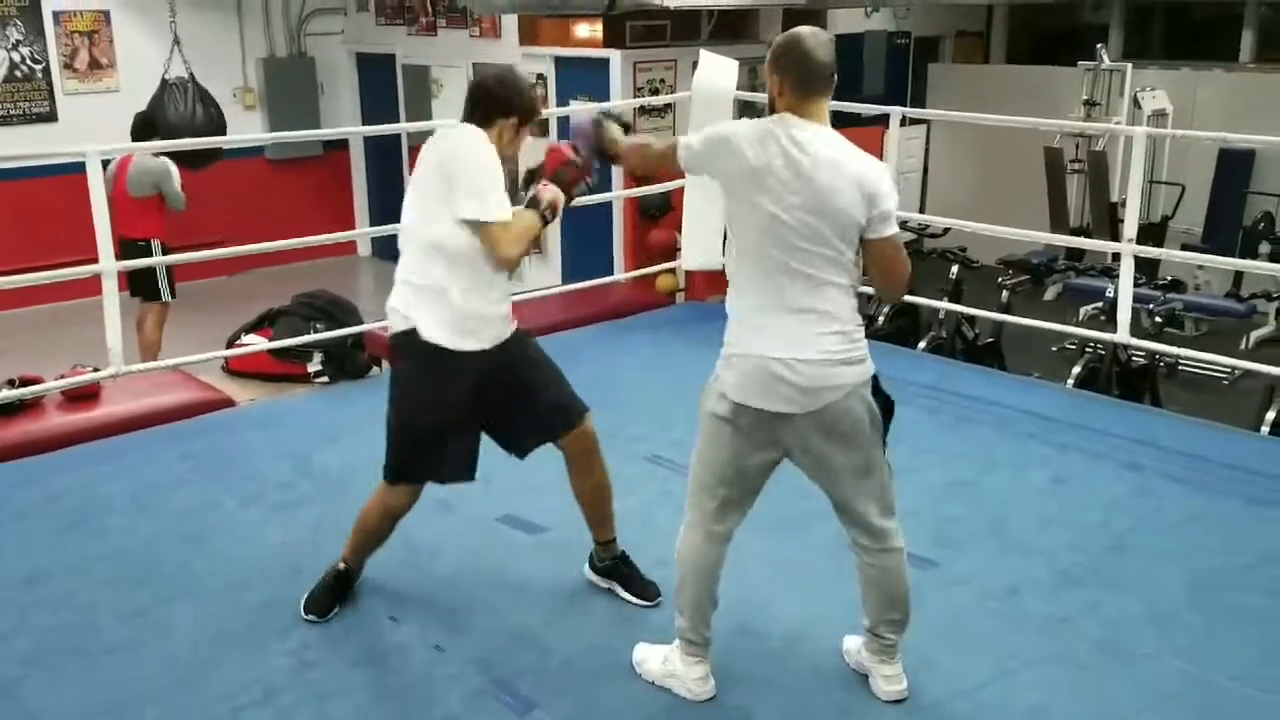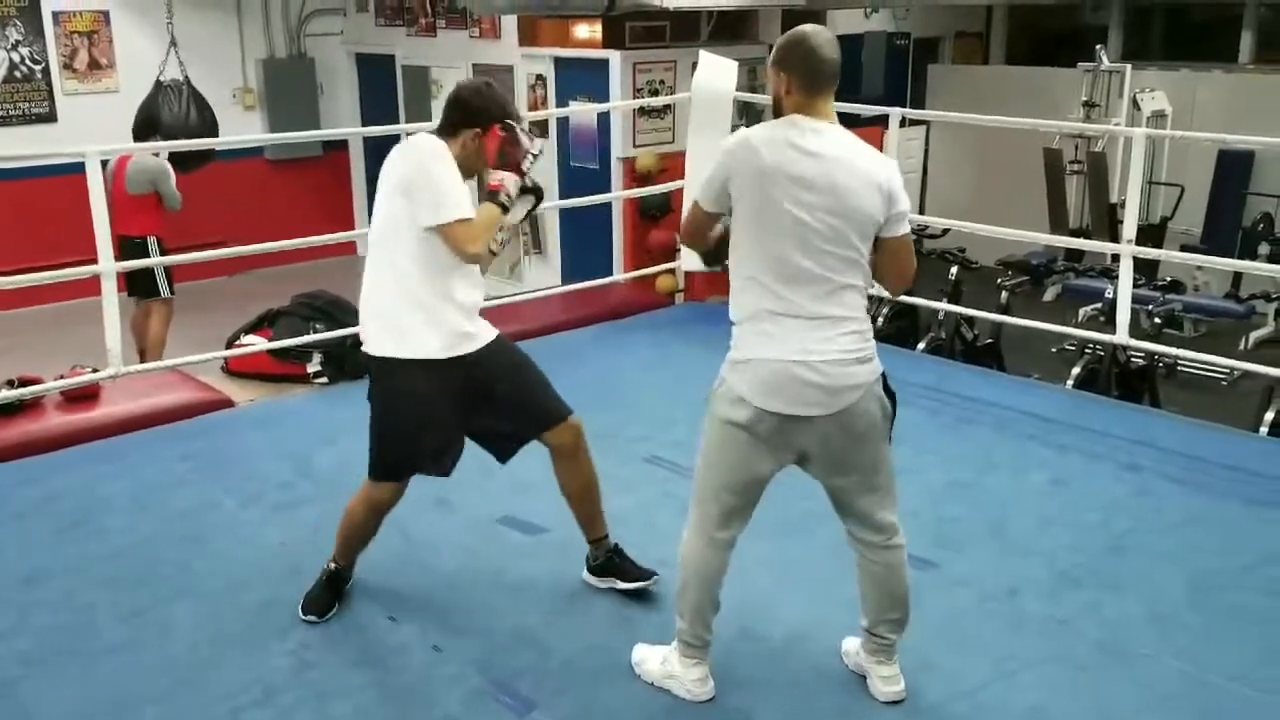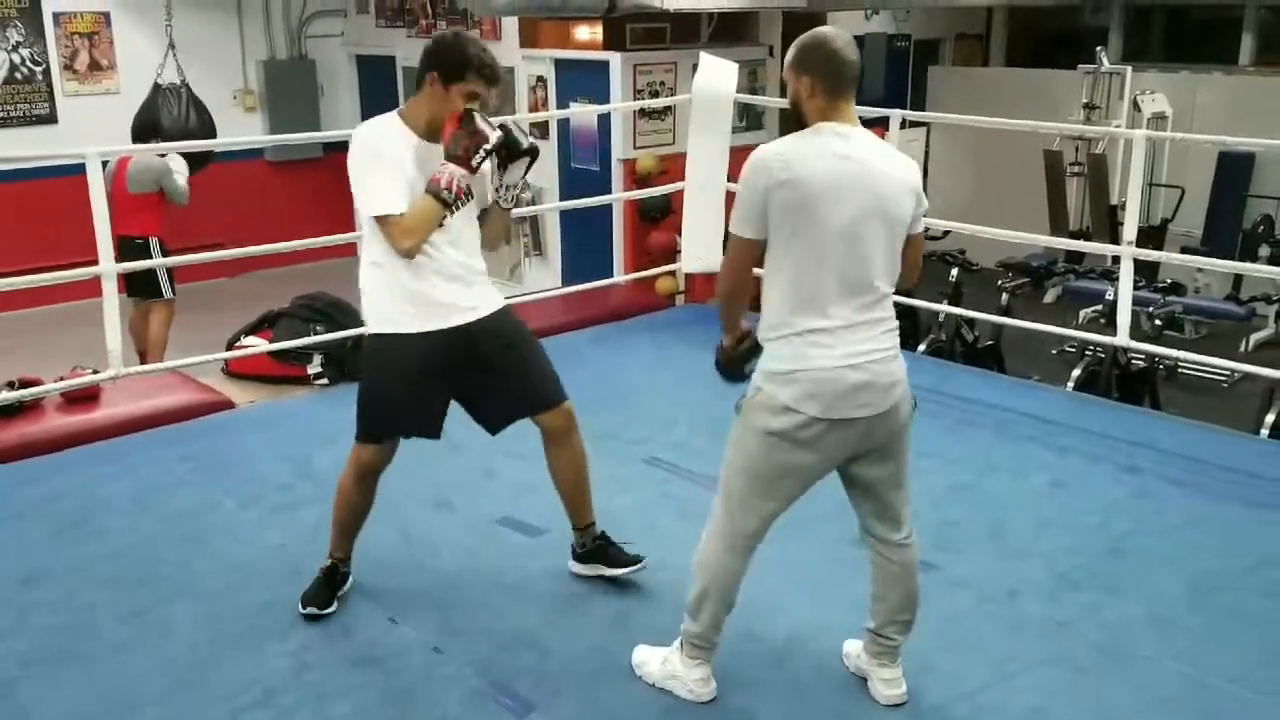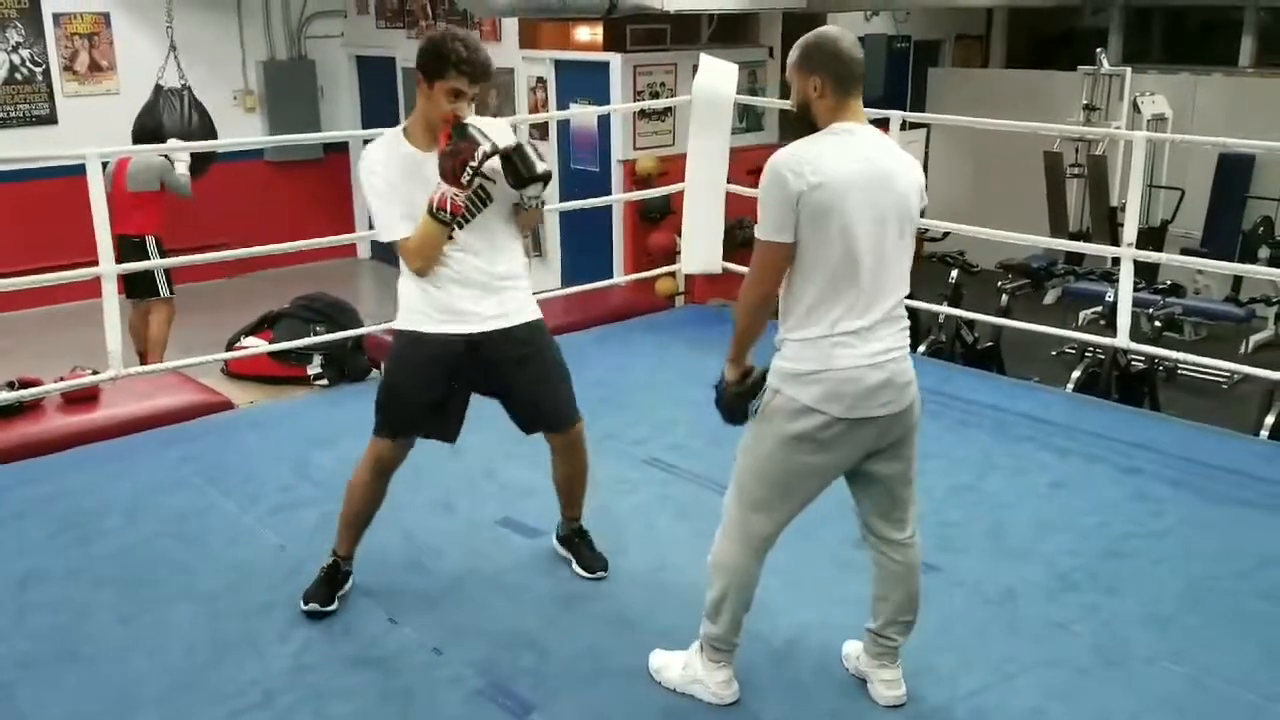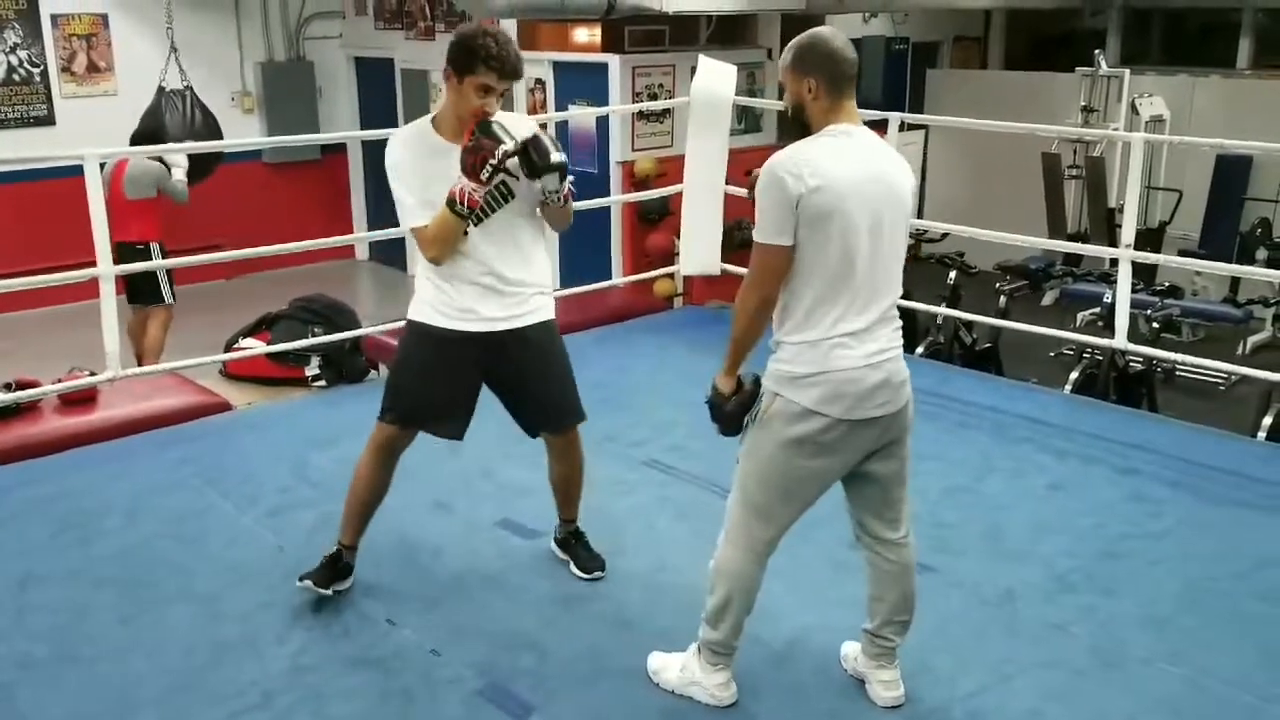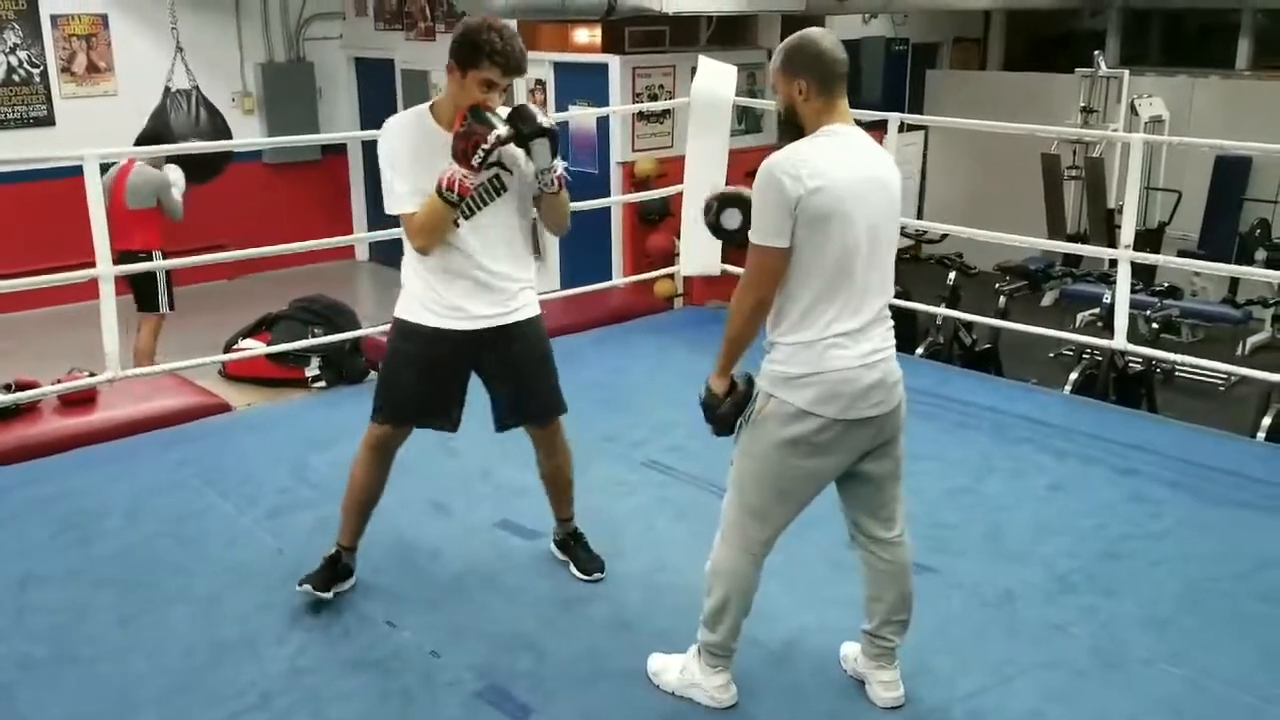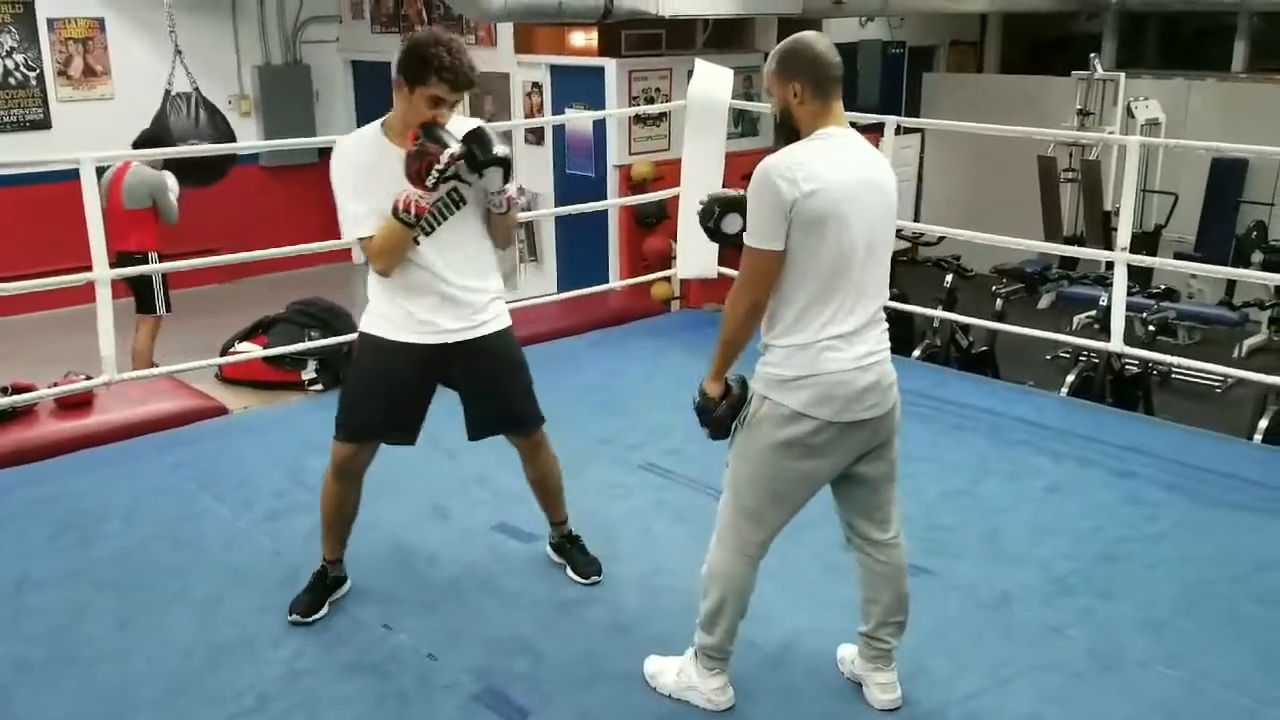
dt=0.2s
person 1, frame 1
left shoulder: (738, 140)
right shoulder: (866, 170)
left elbow: (658, 156)
right elbow: (895, 282)
left wrist: (613, 141)
left hip: (748, 380)
right hip: (835, 382)
left knee: (706, 524)
right knee: (875, 528)
left ankle: (690, 662)
right ankle: (884, 661)
person 1, frame 2
left shoulder: (746, 149)
right shoulder: (878, 169)
left elbow: (693, 233)
right elbow: (900, 278)
left wrist: (725, 242)
left hip: (759, 382)
right hip: (848, 382)
left knee: (710, 526)
right knee: (877, 530)
left ankle: (689, 663)
right ankle: (883, 661)
person 1, frame 3
left shoulder: (772, 161)
right shoulder: (902, 168)
left elbow: (735, 274)
left wrist: (731, 328)
left hip: (796, 389)
right hip: (880, 384)
left knee: (731, 529)
right knee: (891, 531)
left ankle: (692, 663)
right ankle: (884, 663)
person 1, frame 4
left shoulder: (794, 165)
right shoulder: (905, 165)
left elbow: (762, 284)
left wrist: (736, 360)
left hip: (813, 389)
right hip: (892, 384)
left knee: (745, 528)
right knee: (894, 532)
left ankle: (712, 665)
right ankle: (883, 664)
person 1, frame 5
left shoulder: (791, 167)
right shoulder: (894, 165)
left elbow: (761, 289)
left wrist: (729, 371)
left hip: (811, 392)
right hip: (887, 384)
left knee: (748, 534)
right knee: (888, 532)
left ankle: (711, 668)
right ankle: (881, 665)
person 1, frame 6
left shoulder: (787, 168)
right shoulder: (882, 163)
left elbow: (757, 290)
left wrist: (723, 372)
right wrist: (755, 222)
left hip: (805, 393)
right hip: (880, 384)
left knee: (743, 535)
right knee: (883, 531)
left ankle: (710, 670)
right ankle: (881, 665)
person 1, frame 7
left shoulder: (781, 172)
right shoulder: (877, 166)
left elbow: (751, 294)
left wrist: (716, 376)
right wrist: (754, 221)
left hip: (799, 396)
right hip: (873, 387)
left knee: (739, 537)
right knee: (878, 533)
left ankle: (708, 673)
right ankle: (879, 667)
person 2, frame 1
left shoulder: (465, 155)
right shoulder: (461, 143)
left elbow: (498, 253)
right elbow: (505, 251)
left wrist: (538, 206)
right wrist: (543, 201)
left hip: (491, 336)
right hip: (431, 341)
left knee: (580, 435)
right knee: (400, 492)
left ankle: (606, 558)
right ankle: (345, 569)
person 2, frame 2
left shoulder: (455, 176)
right shoulder: (423, 153)
right elbow: (474, 247)
left wrist: (508, 203)
right wrist: (501, 183)
left hip: (472, 342)
right hip: (408, 353)
left knee: (566, 436)
right knee: (383, 489)
left ankle: (603, 556)
right ankle: (337, 571)
person 2, frame 3
left shoulder: (470, 142)
right shoulder: (376, 140)
left elbow: (490, 235)
right elbow: (405, 239)
left wrist: (512, 175)
right wrist: (452, 174)
left hip: (477, 312)
right hip: (405, 326)
left knee: (560, 418)
right knee: (370, 457)
left ankle: (588, 543)
right ankle: (337, 565)
person 2, frame 4
left shoulder: (494, 135)
right shoulder: (382, 159)
left elbow: (531, 227)
right elbow: (419, 259)
left wrist: (532, 190)
right wrist: (450, 193)
left hip: (512, 319)
right hip: (430, 327)
left knee: (567, 432)
right knee: (383, 452)
left ankle: (571, 531)
right ankle: (339, 565)
person 2, frame 5
left shoulder: (522, 135)
right shoulder: (408, 145)
left elbow: (561, 224)
right elbow: (435, 248)
left wrist: (553, 181)
right wrist: (468, 185)
left hip: (525, 316)
right hip: (442, 321)
left knee: (563, 432)
right knee: (388, 438)
left ankle: (568, 533)
right ankle: (343, 555)
person 2, frame 6
left shoulder: (516, 127)
right shoulder: (402, 133)
left elbow: (558, 224)
right elbow: (421, 237)
left wrist: (545, 161)
right wrist: (459, 172)
left hip: (511, 312)
right hip: (430, 317)
left knee: (548, 428)
right knee: (382, 437)
left ankle: (567, 533)
right ankle: (343, 557)
person 2, frame 7
left shoulder: (469, 137)
right shoulder: (354, 153)
left elbow: (502, 238)
right elbow: (381, 260)
left wrist: (492, 183)
right wrist: (413, 194)
left hip: (479, 323)
right hip: (396, 331)
left knee: (531, 436)
right knee: (346, 456)
left ankle: (562, 535)
right ankle: (331, 570)
person 3, frame 1
left shoulder: (116, 165)
right shoulder: (156, 166)
right elbow: (178, 204)
right wrist: (172, 182)
left hip: (127, 243)
right hip: (148, 244)
left knee: (147, 305)
right knee: (157, 309)
left ankle: (146, 361)
person 3, frame 2
left shoulder: (115, 163)
right shoulder: (154, 165)
right elbow: (175, 204)
right wrist: (170, 179)
left hip: (125, 242)
right hip: (146, 243)
left knee: (142, 304)
right knee: (161, 308)
left ankle: (145, 362)
person 3, frame 3
left shoulder: (115, 164)
right shoulder: (156, 165)
right elbow: (181, 199)
right wrist: (180, 175)
left hip: (125, 242)
right hip: (146, 243)
left knee: (140, 304)
right knee: (163, 307)
left ankle: (145, 363)
person 3, frame 4
left shoulder: (115, 165)
right shoulder: (156, 163)
right elbow: (185, 190)
right wrist: (182, 163)
left hip: (124, 242)
right hip: (144, 242)
left knee: (139, 306)
right knee: (163, 308)
left ankle: (145, 364)
person 3, frame 5
left shoulder: (110, 169)
right shoulder: (153, 168)
right elbow: (181, 197)
right wrist: (179, 168)
left hip: (122, 248)
right hip: (145, 248)
left knee: (139, 311)
right knee: (161, 314)
left ankle: (143, 366)
person 3, frame 6
left shoulder: (112, 174)
right shoulder: (156, 177)
right elbow: (176, 215)
right wrist: (176, 189)
left hip: (124, 254)
right hip: (148, 255)
left knee: (146, 314)
right knee: (152, 321)
left ankle: (144, 366)
person 3, frame 7
left shoulder: (110, 174)
right shoulder: (153, 178)
right elbow: (171, 218)
right wrist: (171, 194)
left hip: (122, 255)
right hip: (144, 256)
left knee: (146, 315)
right knee: (149, 322)
left ankle: (146, 367)
